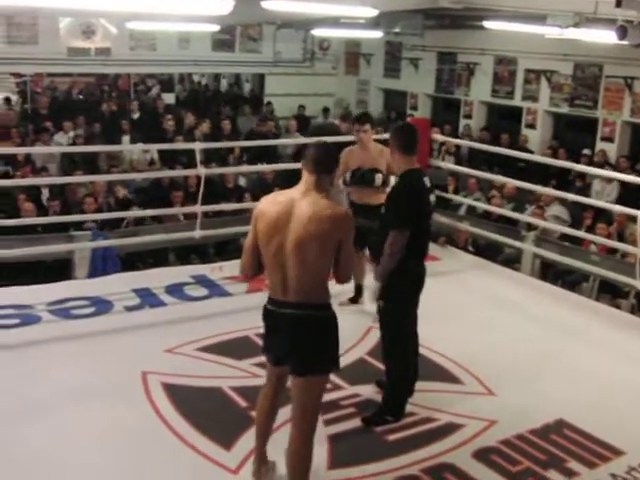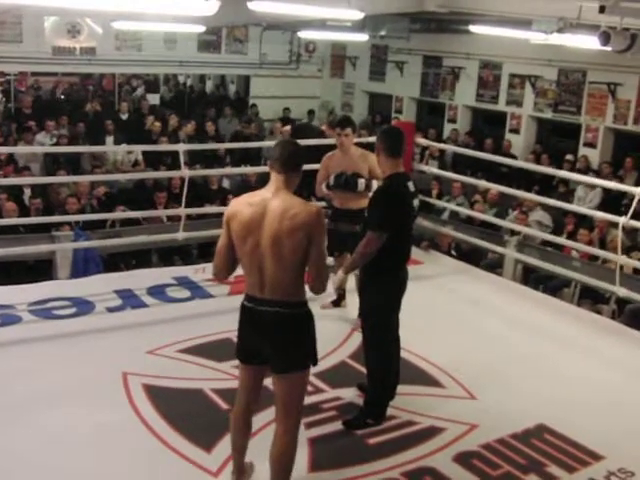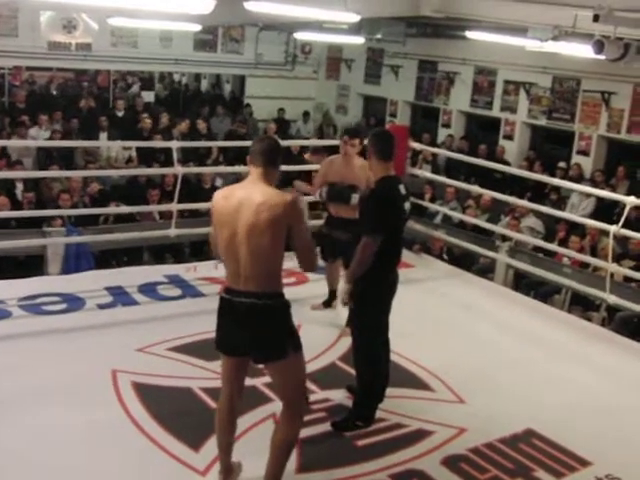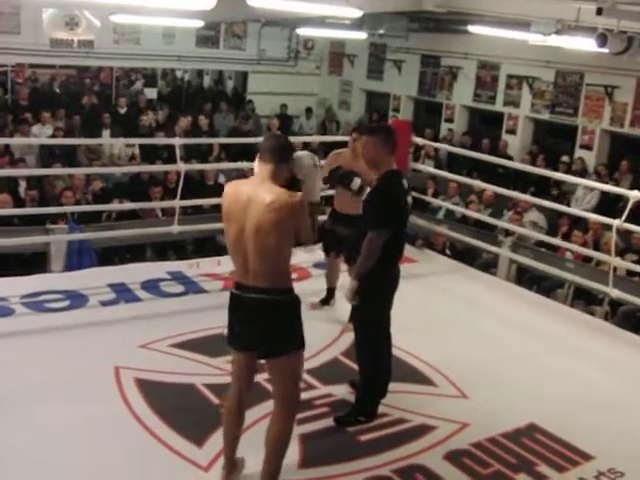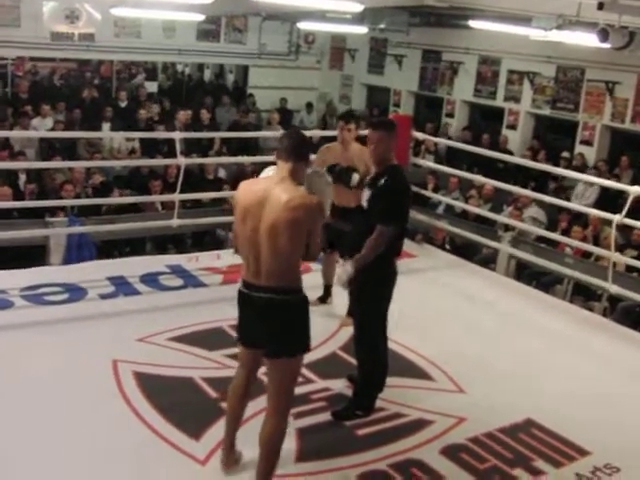
dt=0.3s
person 1, frame 1
left shoulder: (265, 206)
right shoulder: (337, 217)
left elbow: (248, 271)
right elbow: (343, 275)
left hip: (275, 314)
right hip: (313, 320)
left knee: (273, 385)
right knee: (304, 420)
person 1, frame 2
left shoulder: (236, 208)
right shoulder: (310, 214)
left elbow: (220, 272)
right elbow: (317, 286)
right wrist: (316, 256)
left hip: (251, 313)
right hip: (290, 319)
left knee: (245, 398)
right knee: (288, 419)
person 1, frame 3
left shoulder: (220, 197)
right shoulder: (284, 202)
right elbow: (307, 262)
right wrist: (301, 221)
left hip: (230, 305)
right hip: (267, 310)
left knee: (230, 395)
right knee: (295, 404)
person 1, frame 4
left shoulder: (231, 190)
right shoulder: (291, 202)
right elbow: (308, 239)
right wrist: (311, 195)
left hip: (240, 299)
right hip: (277, 305)
left knee: (239, 388)
right knee: (286, 403)
person 1, frame 5
left shoulder: (244, 189)
right shoulder: (309, 204)
right elbow: (310, 255)
left hip: (248, 296)
right hip: (284, 304)
left knee: (245, 374)
right knee: (279, 403)
person 2, frame 1
left shoulder: (403, 189)
right shoulder: (422, 181)
left elbow: (396, 241)
left wrist: (378, 278)
left hip: (399, 275)
right hip: (414, 269)
left knee: (394, 337)
right knee: (406, 330)
left ankle: (393, 405)
right ankle: (405, 383)
person 2, frame 2
left shoulder: (387, 192)
right shoulder: (408, 185)
left elbow: (372, 243)
left wrist: (344, 271)
left hip: (380, 277)
right hip: (396, 271)
left knee: (376, 340)
right knee: (388, 334)
left ankle: (374, 409)
right ankle: (386, 387)
person 2, frame 3
left shoulder: (378, 195)
right shoulder: (399, 188)
left elbow: (368, 246)
left wrist: (348, 282)
left hip: (371, 280)
right hip: (387, 275)
left knee: (365, 343)
right knee: (377, 337)
left ankle: (363, 411)
right ankle: (375, 389)
person 2, frame 4
left shoulder: (383, 189)
right shoulder: (398, 182)
left elbow: (375, 240)
left wrist: (355, 278)
left hip: (374, 274)
right hip: (387, 270)
left knee: (368, 337)
right knee: (379, 331)
left ankle: (366, 406)
right ankle: (377, 384)
person 2, frame 5
left shoulder: (395, 183)
right shoulder: (378, 177)
left elbow: (384, 234)
left wrist: (352, 264)
right wrist: (352, 261)
left hip: (376, 269)
right hip: (365, 266)
left knee: (368, 331)
right knee: (371, 327)
left ankle: (364, 399)
right ankle: (373, 378)
person 3, frame 1
left shoulder: (385, 153)
right shoulder: (347, 154)
right elbow: (338, 182)
left wrist: (382, 181)
right wrist: (349, 181)
left hip: (378, 211)
right hip: (355, 209)
right knee: (357, 254)
right ankle: (358, 293)
person 3, frame 2
left shoulder: (367, 157)
right shoulder: (328, 159)
right elbow: (319, 190)
left wrist: (364, 185)
right wrist: (332, 185)
left hip: (360, 216)
right hip: (337, 214)
right knee: (339, 258)
right ankle: (340, 297)
person 3, frame 3
left shoulder: (366, 169)
right shoulder: (329, 164)
right elbow: (315, 190)
left wrist: (356, 198)
right wrist: (324, 193)
left hip: (354, 225)
right hip: (332, 221)
right knee: (331, 262)
right ankle: (332, 298)
person 3, frame 4
right shoulder: (336, 156)
right elbow: (322, 180)
left wrist: (357, 184)
right wrist: (332, 177)
left hip: (358, 221)
right hip: (336, 214)
right knee: (331, 257)
right ankle: (329, 296)
person 3, frame 5
left shoulder: (365, 155)
right shoulder: (326, 151)
left wrist: (354, 179)
right wrist: (327, 176)
left hip: (353, 213)
right hip: (330, 210)
right knee: (328, 254)
left ankle: (353, 308)
right ankle: (326, 294)
